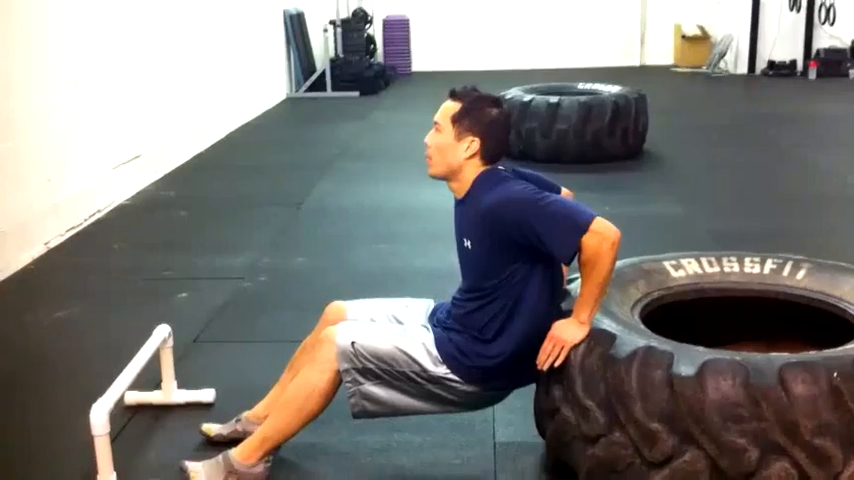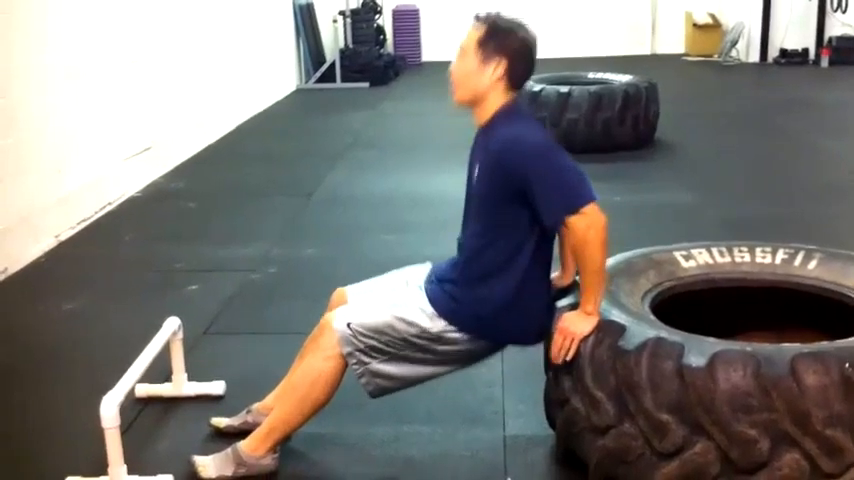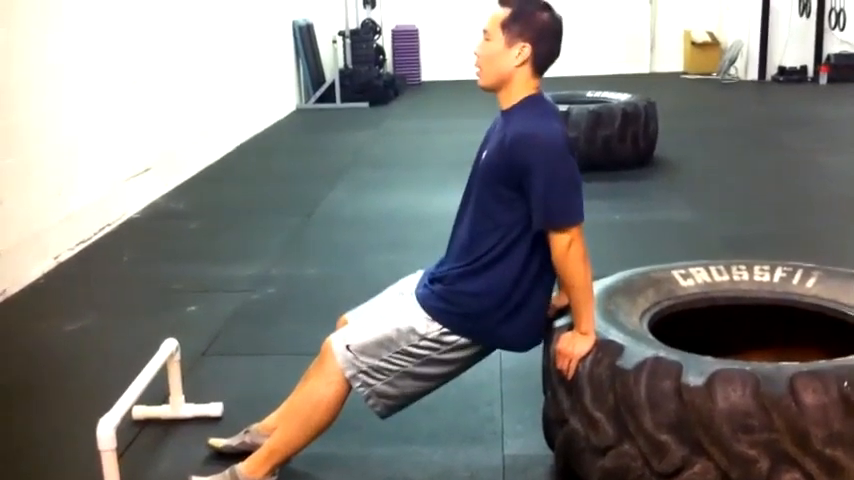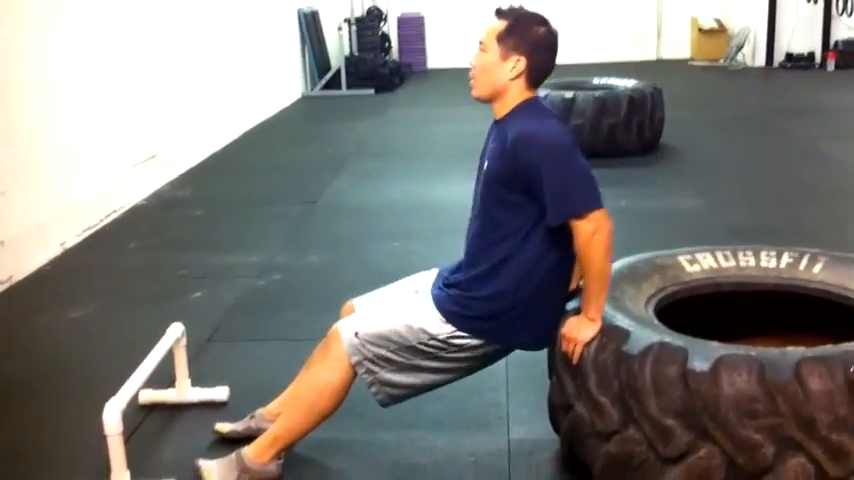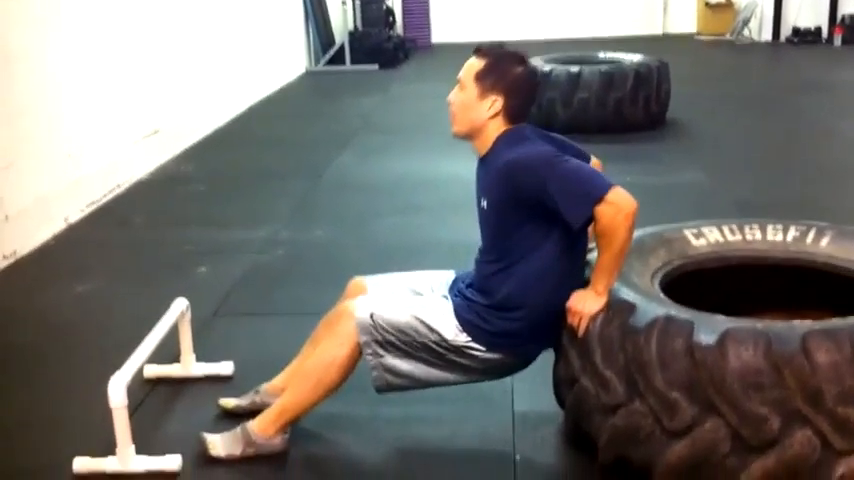
dt=0.4s
person 1, frame 1
left shoulder: (505, 203)
right shoulder: (490, 185)
left elbow: (604, 237)
right elbow: (562, 199)
left wrist: (579, 321)
right wrist: (544, 290)
left hip: (472, 358)
right hip: (455, 323)
left knee: (335, 344)
right knee: (336, 315)
right ankle: (257, 421)
person 1, frame 2
left shoulder: (517, 143)
right shoulder: (502, 131)
left elbow: (589, 219)
right elbow: (565, 201)
left wrist: (587, 312)
right wrist: (564, 273)
left hip: (474, 312)
right hip: (460, 283)
left knee: (337, 331)
right knee: (343, 300)
right ankle: (266, 412)
person 1, frame 3
left shoulder: (537, 137)
right shoulder: (518, 120)
left elbow: (565, 237)
right elbow: (552, 226)
left wrist: (583, 331)
right wrist: (560, 295)
left hip: (466, 310)
right hip: (450, 283)
left knee: (340, 356)
right knee: (348, 330)
right ankle: (267, 433)
person 1, frame 4
left shoulder: (537, 138)
right shoulder: (514, 124)
left elbow: (591, 224)
right elbow: (561, 220)
left wrist: (590, 317)
right wrist: (561, 278)
left hip: (481, 314)
right hip: (467, 286)
left knee: (347, 341)
right knee: (353, 314)
right ankle: (272, 417)
person 1, frame 5
left shoulder: (523, 162)
right shoulder: (511, 148)
left elbow: (619, 207)
right elbow: (589, 166)
left wrist: (596, 291)
right wrist: (560, 263)
left hip: (494, 327)
right hip: (479, 294)
left knee: (353, 318)
right knee: (359, 290)
left ankle: (264, 432)
right ankle: (276, 392)
